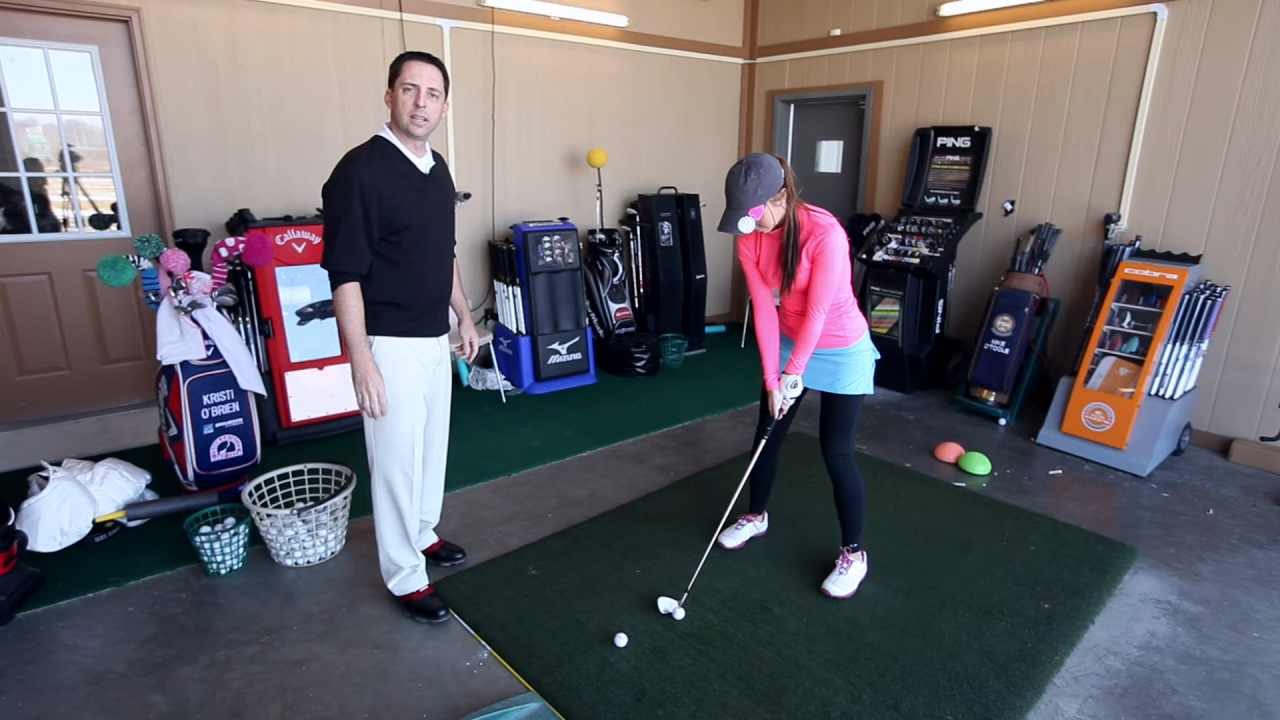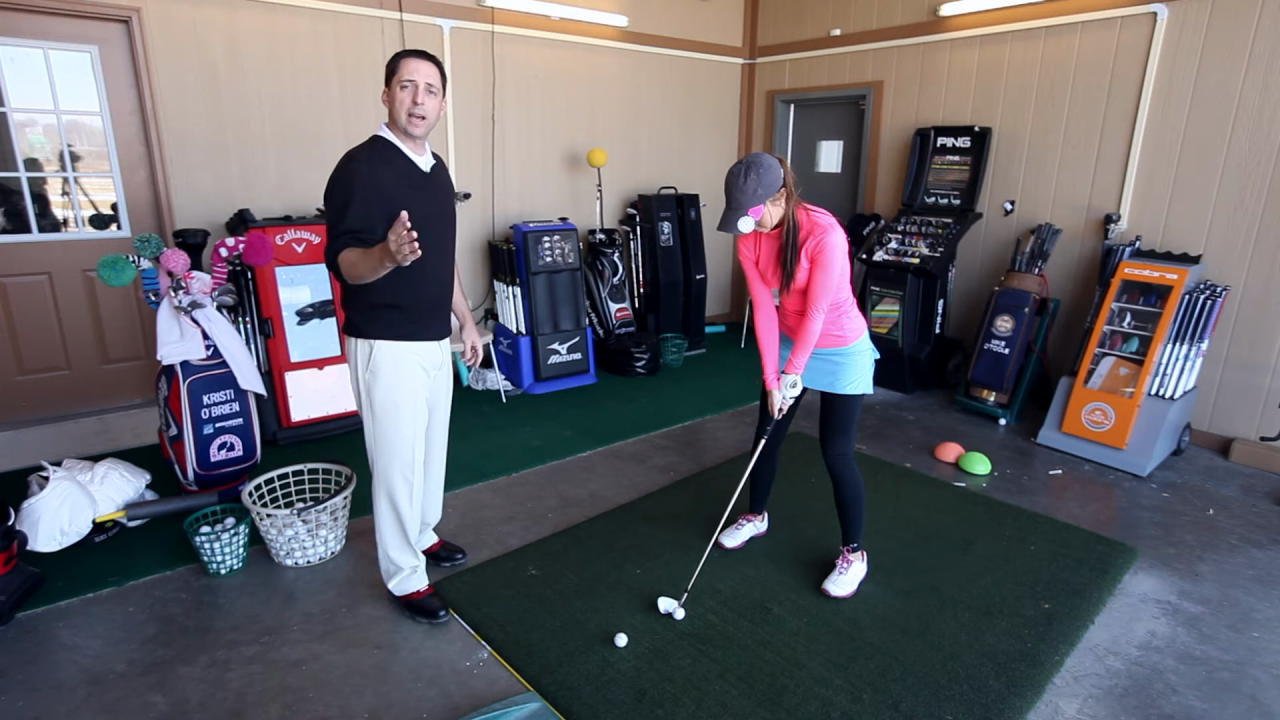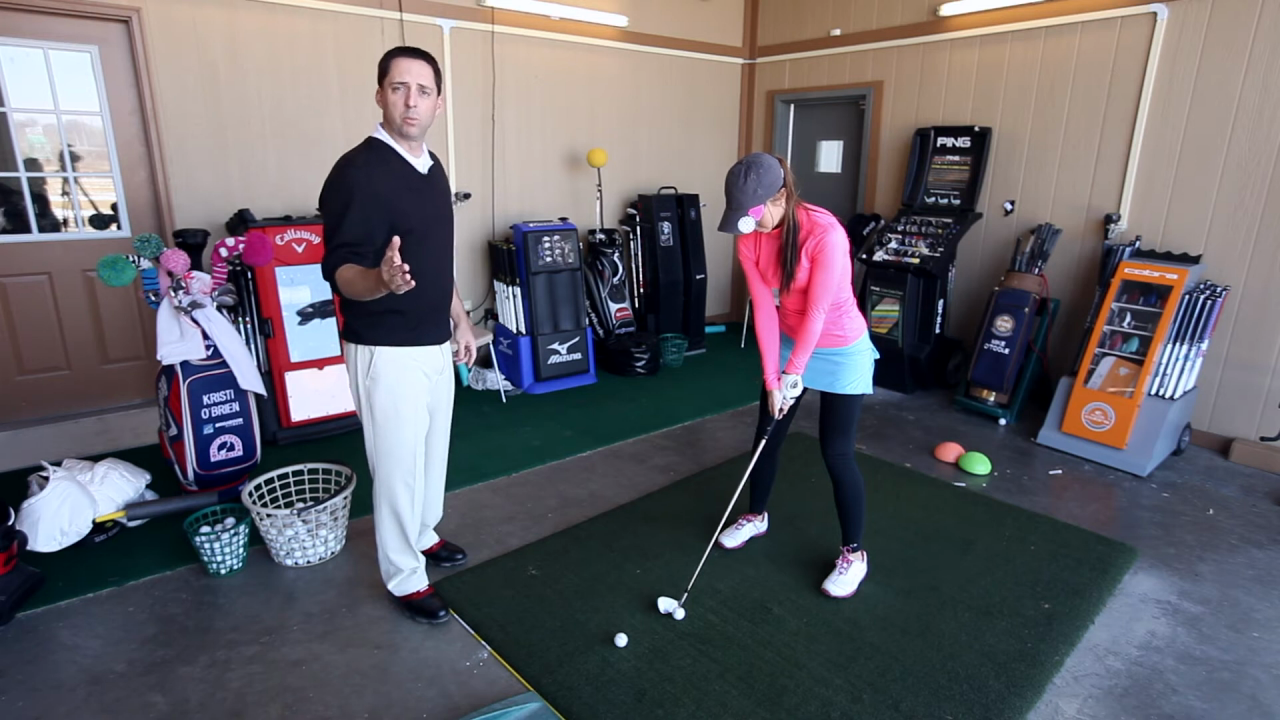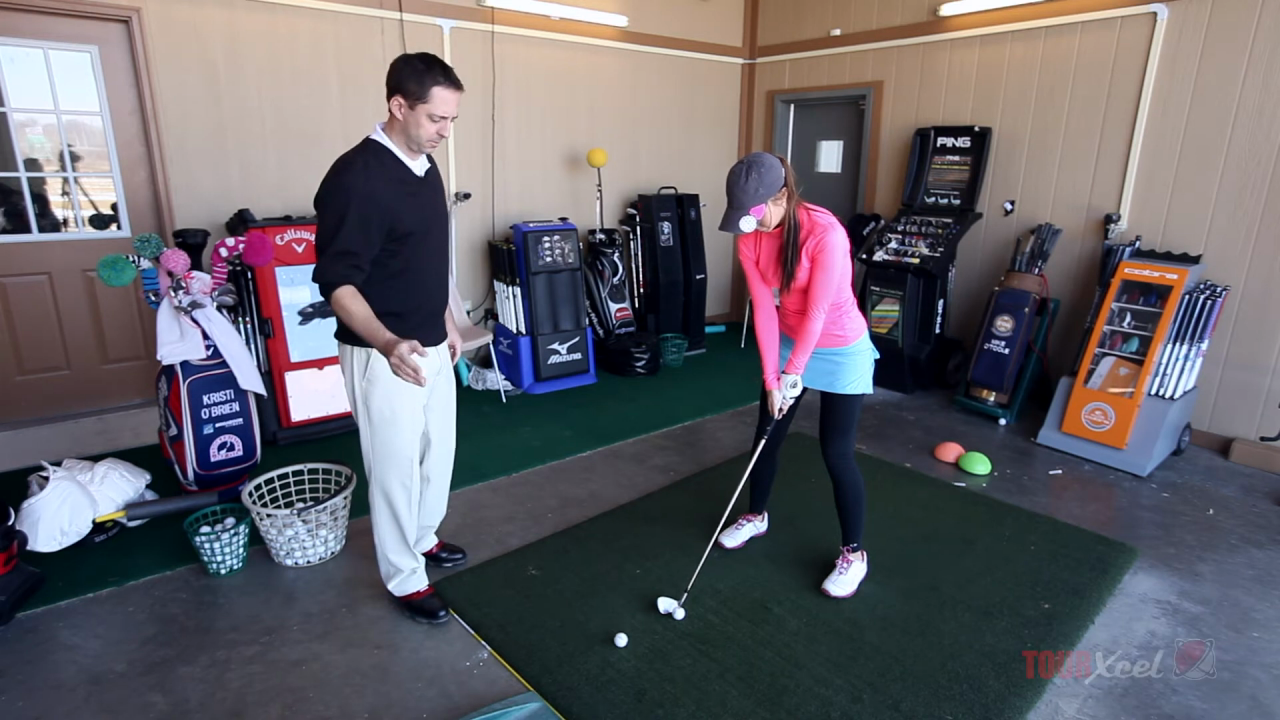
dt=0.7s
person 1, frame 1
left shoulder: (437, 168)
right shoulder: (360, 170)
right elbow: (344, 274)
left wrist: (464, 316)
right wrist: (361, 360)
left hip: (433, 339)
right hip: (389, 344)
left knee: (430, 448)
right knee: (397, 459)
left ankle: (422, 534)
right ankle: (405, 576)
person 1, frame 2
left shoulder: (436, 168)
right shoulder: (361, 167)
right elbow: (344, 261)
left wrist: (465, 319)
right wrist: (386, 255)
left hip: (434, 341)
right hip: (386, 346)
left knee: (430, 451)
right knee: (398, 463)
left ankle: (421, 534)
right ankle: (405, 577)
person 1, frame 3
left shoulder: (432, 167)
right shoulder: (357, 172)
right elbow: (340, 272)
left wrist: (459, 319)
right wrist: (381, 280)
left hip: (434, 345)
right hip: (386, 353)
left knee: (431, 454)
right knee: (399, 466)
left ankle: (422, 534)
right ankle: (405, 578)
person 1, frame 4
left shoulder: (426, 168)
right shoulder: (355, 177)
right elbow: (336, 280)
left wrist: (446, 321)
right wrist: (390, 344)
left hip: (429, 346)
right hip: (381, 354)
left knee: (437, 455)
right knee: (396, 468)
left ankle: (424, 540)
right ankle: (405, 577)
person 2, frame 1
left shoulder: (825, 234)
right shoulder: (750, 237)
left elbow: (817, 312)
right elbow: (764, 308)
left wrist: (793, 375)
right wrist: (772, 380)
left hip: (841, 351)
right hip: (790, 343)
left knee: (836, 452)
right knee: (766, 436)
left ankle: (854, 555)
right ankle: (756, 516)
person 2, frame 2
left shoulder: (825, 234)
right shoulder: (749, 238)
left elbow: (816, 311)
right elbow: (764, 307)
left wrist: (793, 374)
right wrist: (771, 380)
left hip: (840, 350)
right hip: (789, 342)
left knee: (836, 452)
right knee: (766, 436)
left ankle: (854, 554)
right ankle: (756, 516)
person 2, frame 3
left shoulder: (825, 233)
right shoulder: (749, 237)
left elbow: (817, 311)
right elbow: (764, 307)
left wrist: (793, 374)
right wrist: (772, 380)
left hip: (840, 351)
right hip: (789, 343)
left knee: (836, 452)
right knee: (767, 435)
left ankle: (853, 554)
right ankle: (756, 516)
person 2, frame 4
left shoulder: (825, 233)
right shoulder: (749, 237)
left elbow: (817, 311)
right elbow: (764, 307)
left wrist: (793, 375)
right wrist: (772, 379)
left hip: (840, 351)
right hip: (789, 342)
left knee: (836, 452)
right knee: (766, 436)
left ankle: (853, 554)
right ankle: (756, 516)
